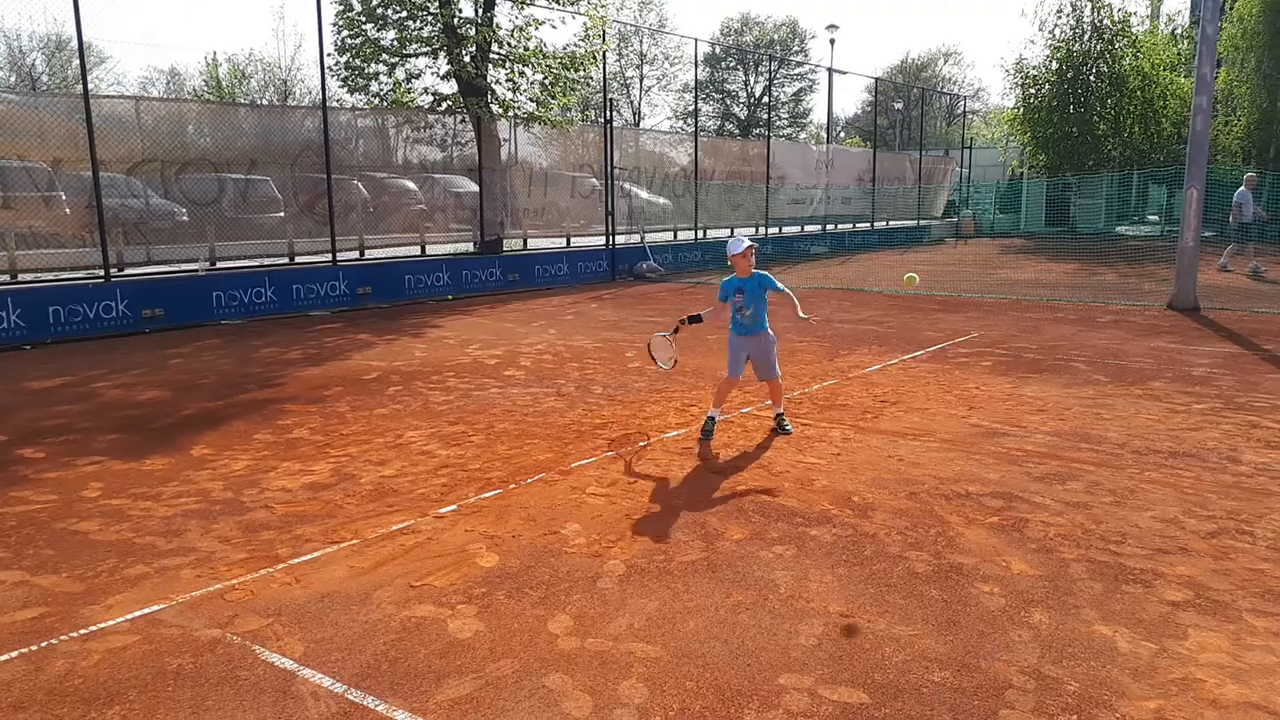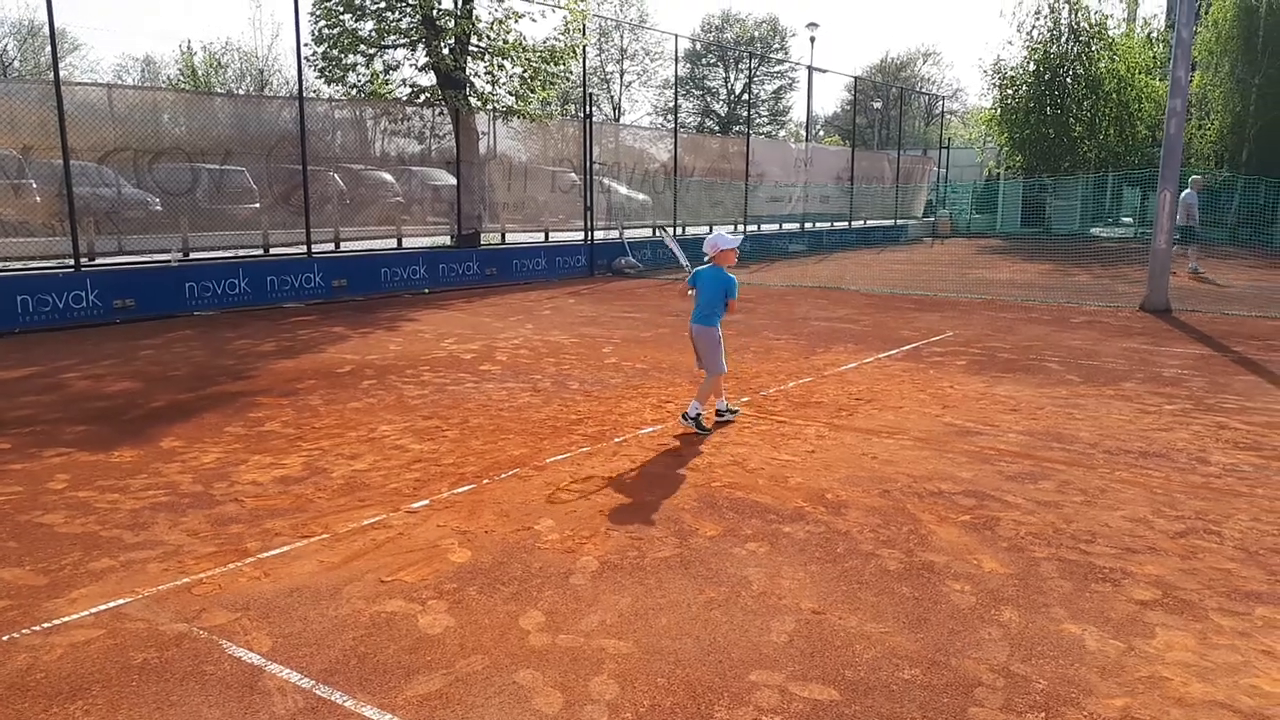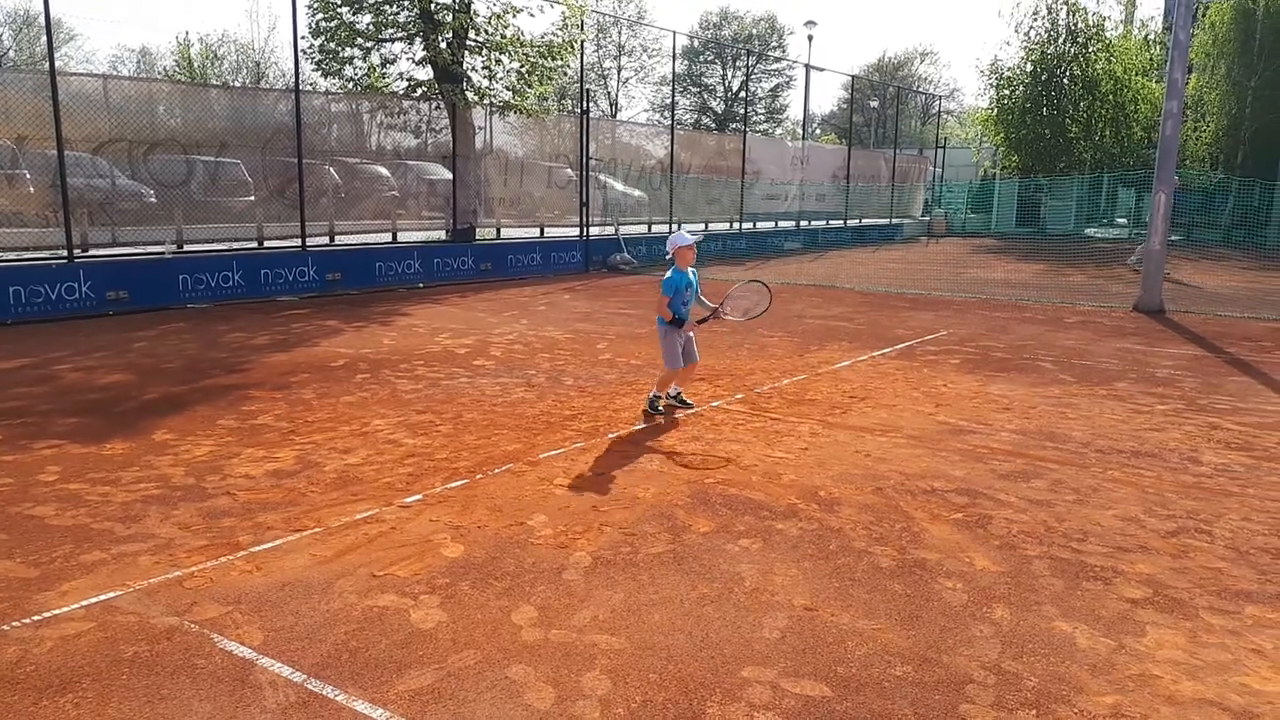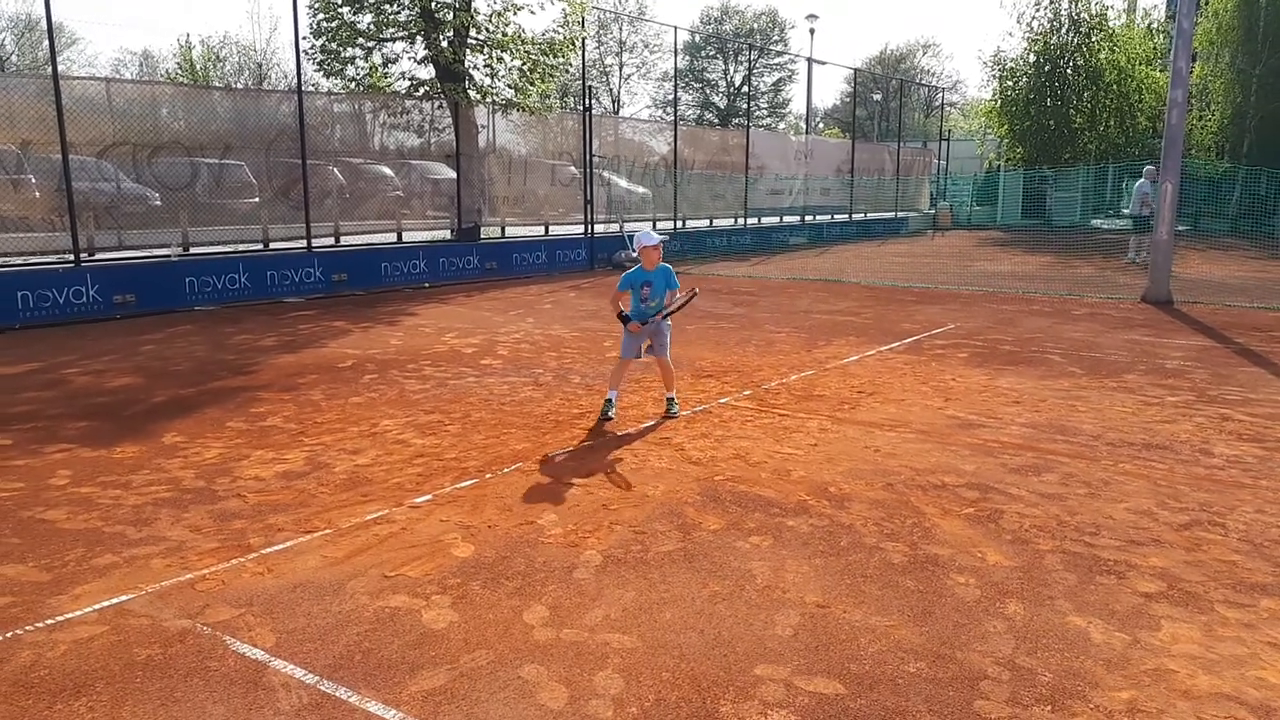
dt=0.7s
person 1, frame 1
left shoulder: (762, 278)
right shoulder: (727, 283)
left elbow: (787, 294)
right elbow: (718, 311)
left wrist: (799, 312)
right wrist: (694, 318)
left hip: (761, 337)
right hip: (738, 338)
left knee: (774, 379)
right knee: (732, 379)
left ankle: (779, 415)
right ankle: (712, 418)
person 1, frame 2
left shoulder: (700, 271)
right shoulder: (729, 280)
left elbow: (683, 290)
right elbow: (731, 309)
left hip: (696, 326)
right hip: (708, 329)
left knee: (717, 370)
right knee: (714, 374)
left ankle: (722, 408)
right ankle: (691, 415)
person 1, frame 3
left shoulder: (692, 273)
right shoulder: (672, 278)
left elbow: (697, 297)
right elbow: (661, 308)
left wrist: (711, 307)
right wrist: (680, 323)
left hip: (684, 327)
right hip: (669, 328)
left knee: (692, 364)
right knee: (674, 369)
left ankle: (673, 394)
right ankle: (655, 396)
person 1, frame 4
left shoulder: (667, 271)
right shoulder: (630, 276)
left elbow: (676, 296)
right elbow: (614, 300)
right wrist: (626, 321)
left hip: (659, 323)
right hip: (636, 323)
left knee: (662, 360)
right knee: (624, 360)
left ankle: (671, 399)
right ankle: (610, 404)
